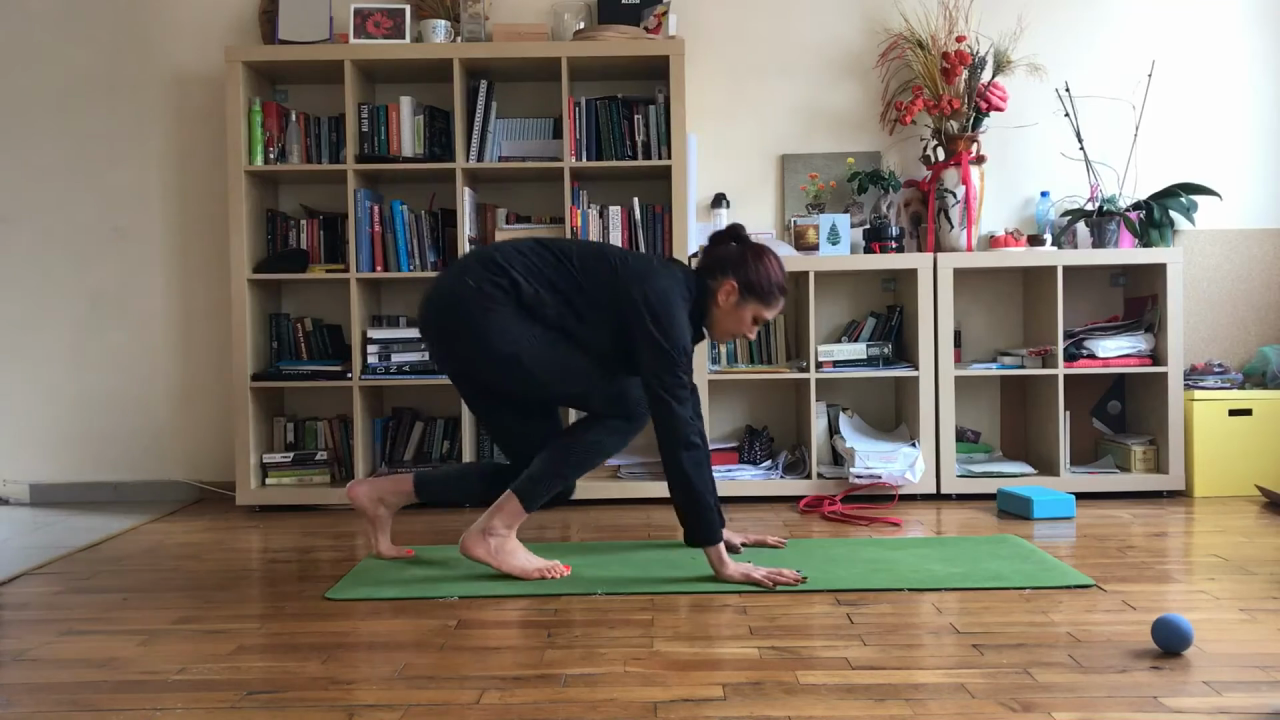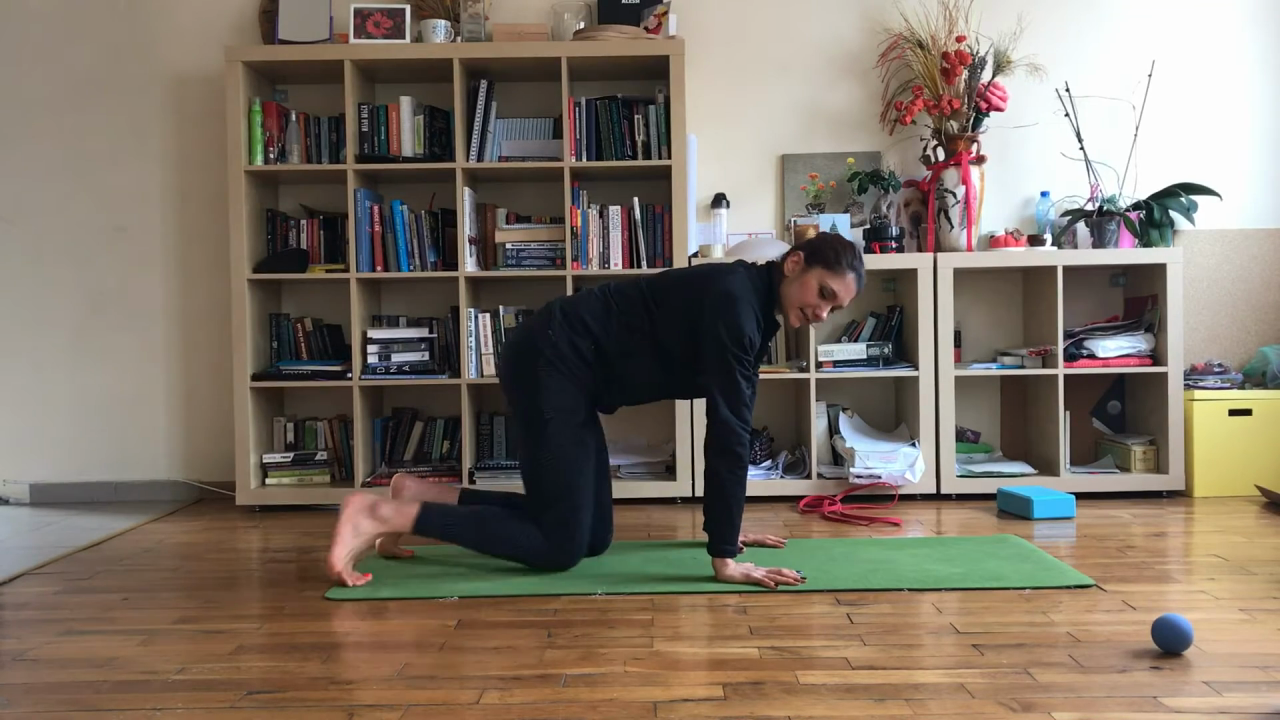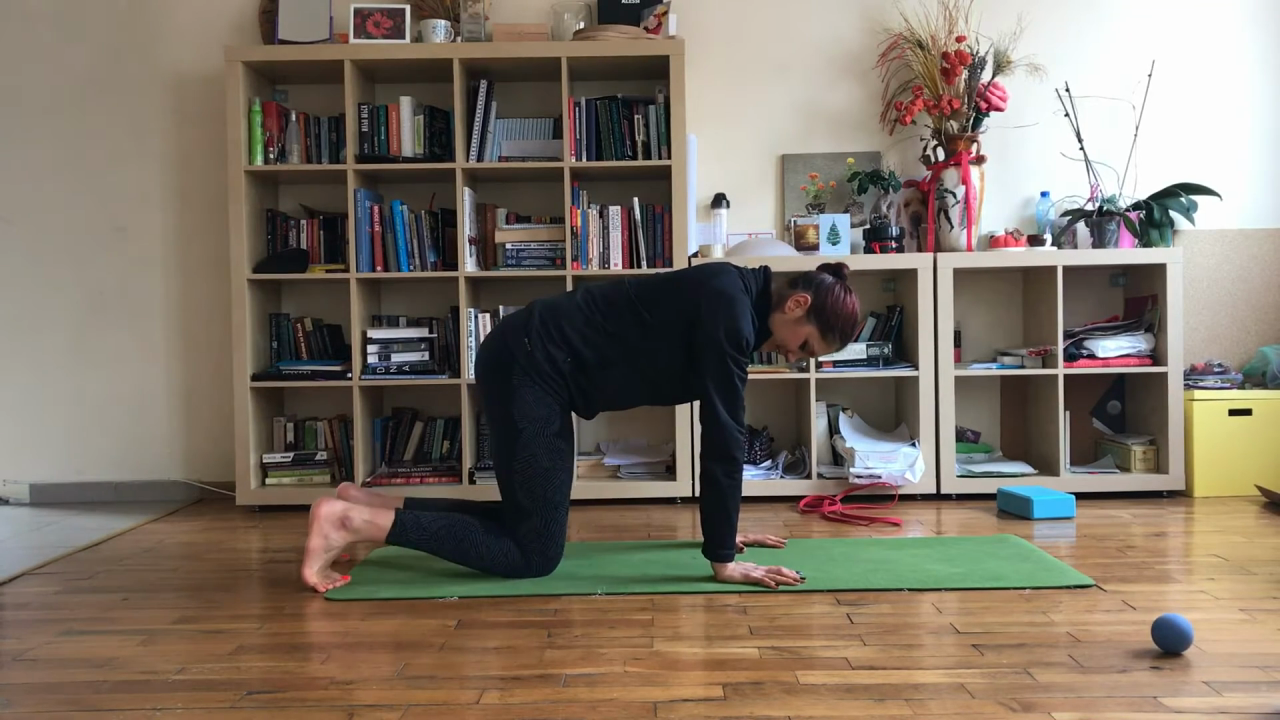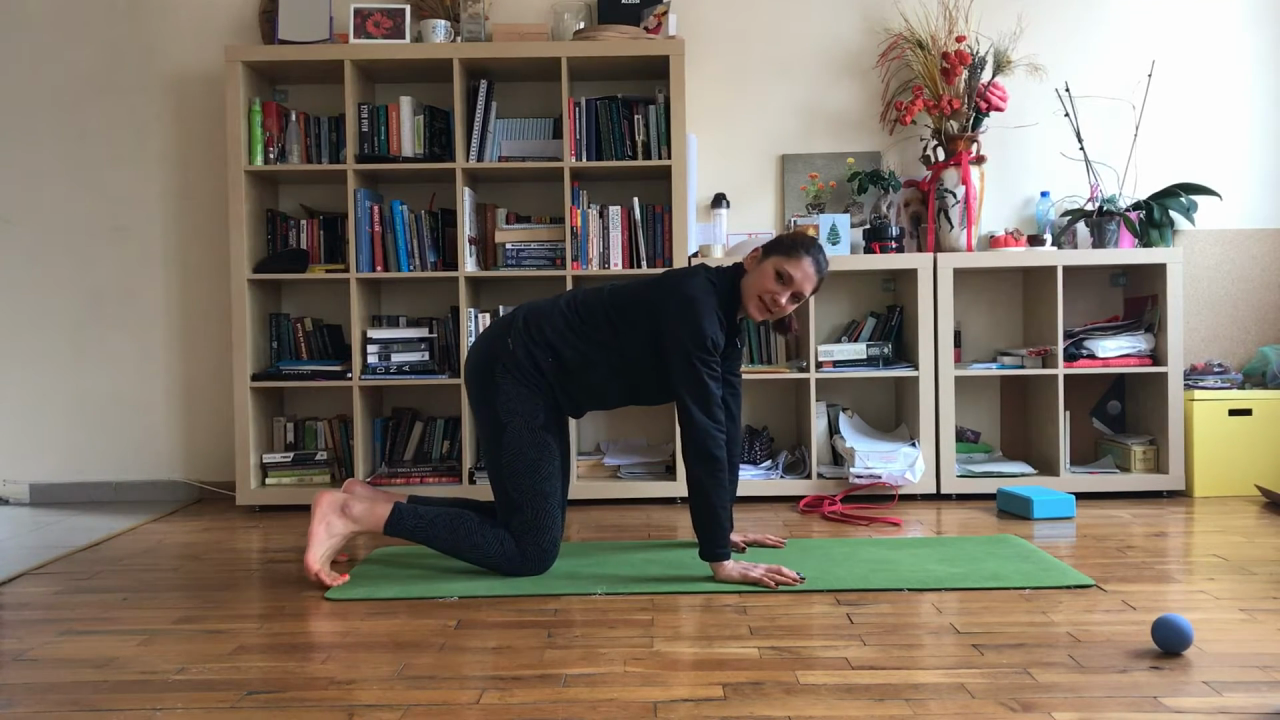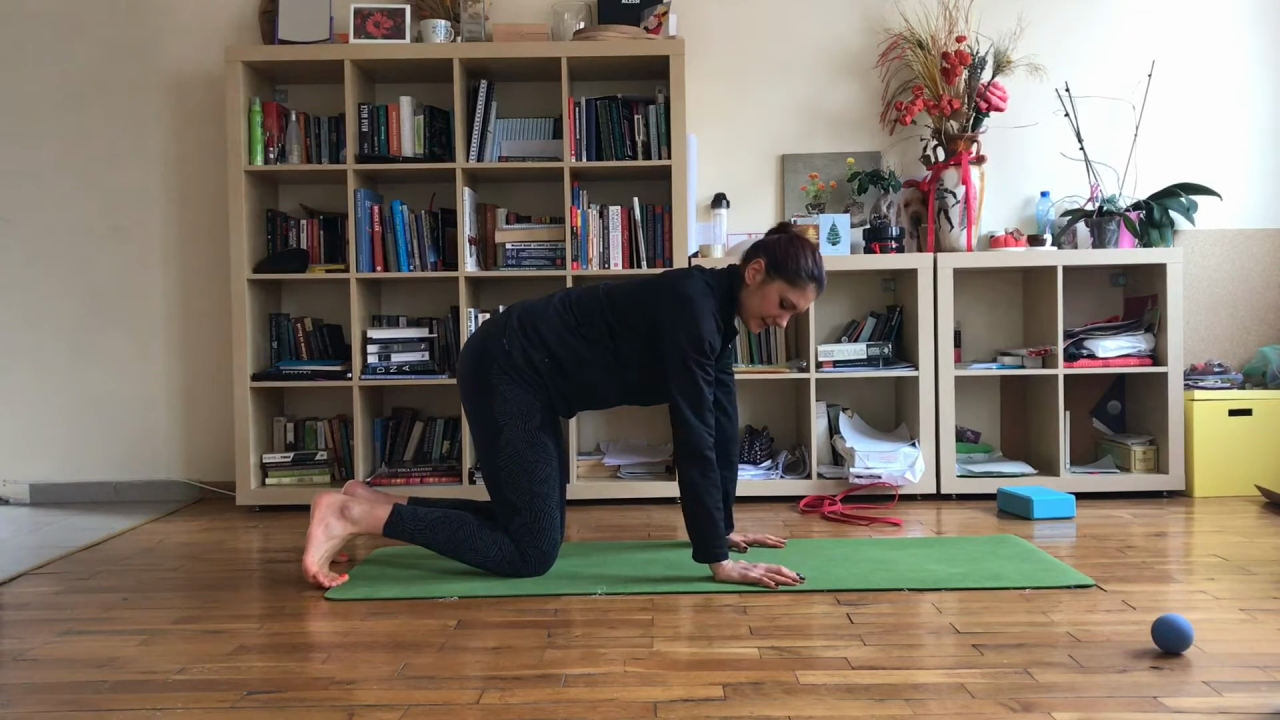
dt=1s
person 1, frame 1
left shoulder: (672, 299)
right shoulder: (663, 299)
left elbow: (683, 422)
right elbow: (676, 430)
left wrist: (716, 527)
right wrist: (719, 555)
left hip: (470, 309)
right hip: (474, 305)
left knee: (548, 480)
right knee: (625, 406)
left ankle: (383, 494)
right ankle: (495, 532)
person 1, frame 2
left shoulder: (756, 315)
right shoulder: (735, 299)
left elbow: (731, 427)
right elbow: (727, 432)
left wrist: (726, 527)
right wrist: (724, 558)
left hip: (562, 368)
right hip: (550, 361)
left knee: (590, 536)
right knee: (559, 545)
left ankle: (421, 494)
right ankle: (379, 513)
person 1, frame 3
left shoulder: (738, 304)
right shoulder: (730, 306)
left elbow: (722, 426)
right elbow: (722, 435)
left wrist: (725, 528)
right wrist: (723, 559)
left hip: (534, 365)
right hip: (527, 364)
left knee: (532, 525)
right knee: (534, 553)
left ankle: (370, 502)
right ankle: (347, 520)
person 1, frame 4
left shoulder: (725, 318)
right shoulder: (696, 303)
left elbow: (725, 425)
right elbow: (701, 432)
left wrist: (722, 527)
right wrist: (720, 559)
left hip: (533, 376)
right hip: (512, 368)
left knee: (534, 524)
right knee: (532, 551)
left ankle: (374, 500)
right ankle: (352, 512)
person 1, frame 5
left shoulder: (717, 315)
right shoulder: (694, 306)
left elbow: (720, 426)
right elbow: (692, 437)
left wrist: (722, 527)
right wrist: (718, 559)
left hip: (522, 374)
right hip: (505, 368)
left knee: (533, 525)
right knee: (532, 552)
left ankle: (373, 502)
right ankle: (353, 515)
